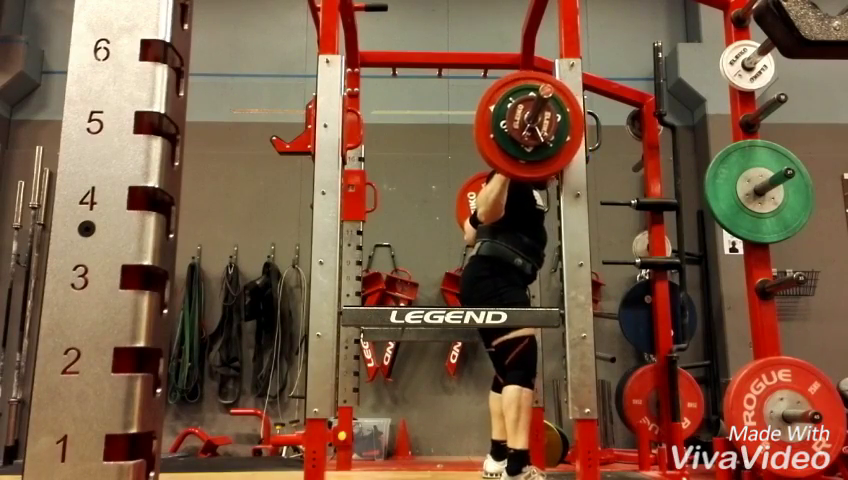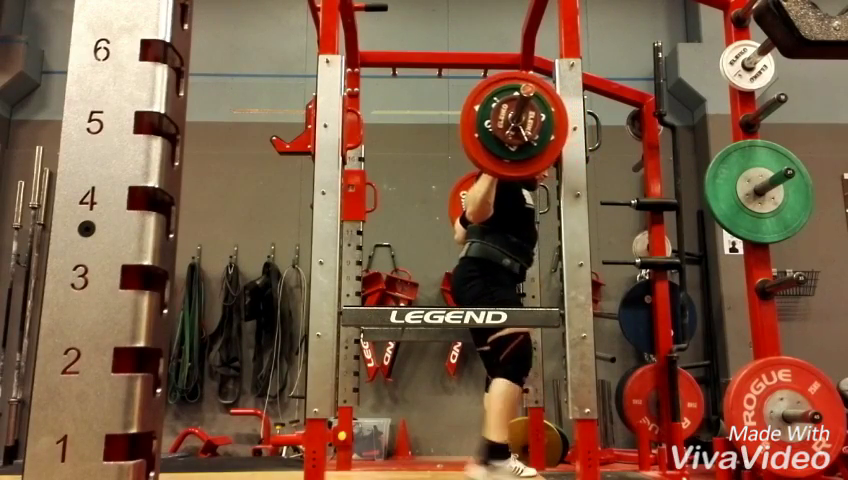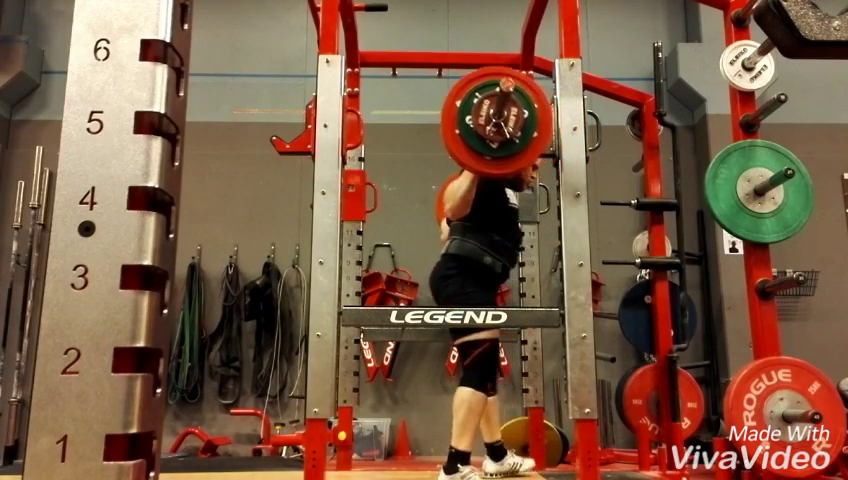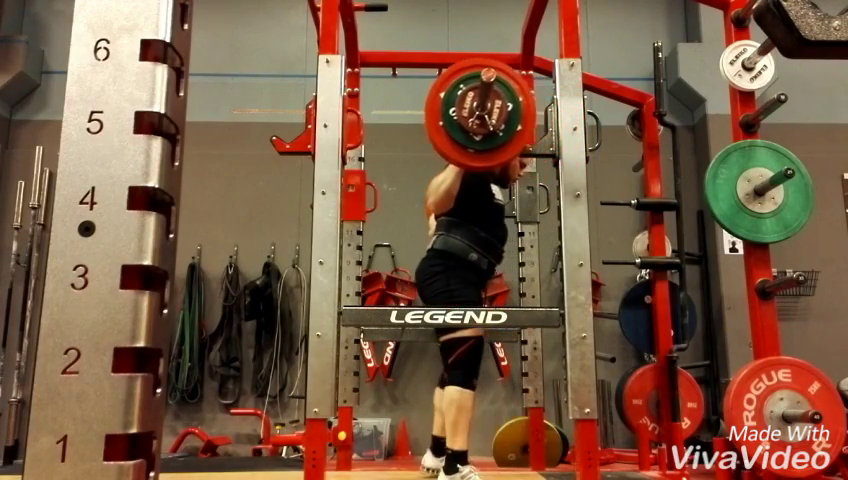
dt=0.3s
person 1, frame 1
left shoulder: (521, 188)
right shoulder: (517, 181)
left elbow: (470, 233)
right elbow: (487, 212)
right wrist: (504, 169)
left hip: (492, 281)
right hip: (494, 279)
left knee: (508, 368)
right knee: (521, 365)
person 1, frame 2
left shoulder: (511, 189)
right shoulder: (507, 181)
left elbow: (461, 234)
right elbow: (476, 212)
right wrist: (492, 170)
left hip: (486, 281)
right hip: (483, 279)
left knee: (506, 364)
right knee: (515, 358)
person 1, frame 3
left shoulder: (497, 189)
right shoulder: (490, 181)
left elbow: (447, 231)
right elbow: (454, 209)
left hip: (470, 281)
right hip: (463, 279)
left knee: (485, 366)
right knee: (480, 366)
person 1, frame 4
left shoulder: (484, 186)
right shoulder: (477, 176)
left elbow: (436, 224)
right elbow: (436, 202)
left hip: (452, 277)
right hip: (449, 275)
left knee: (457, 366)
right knee: (465, 363)
left ankle: (437, 454)
